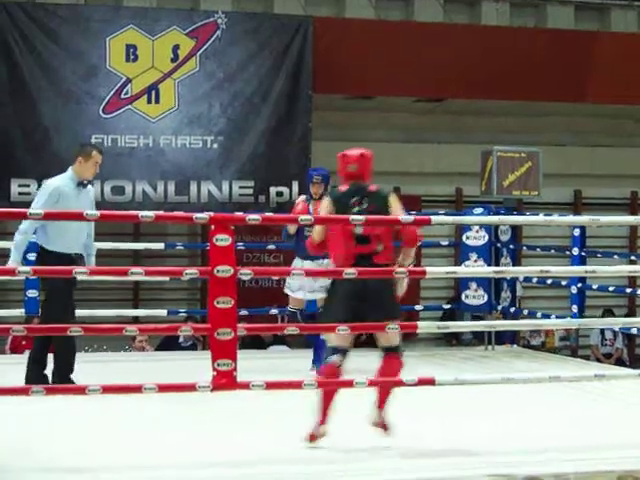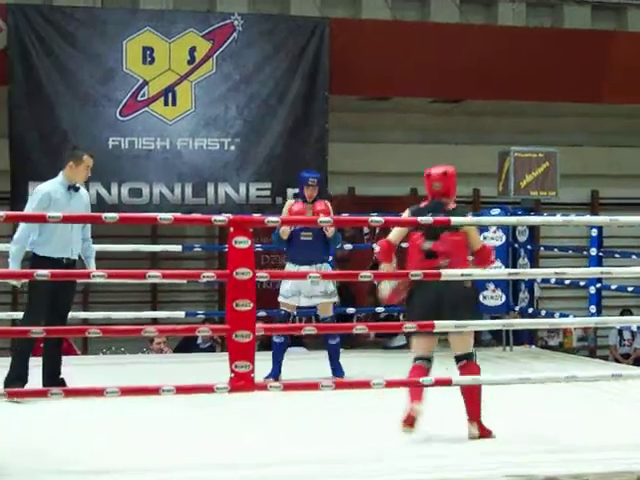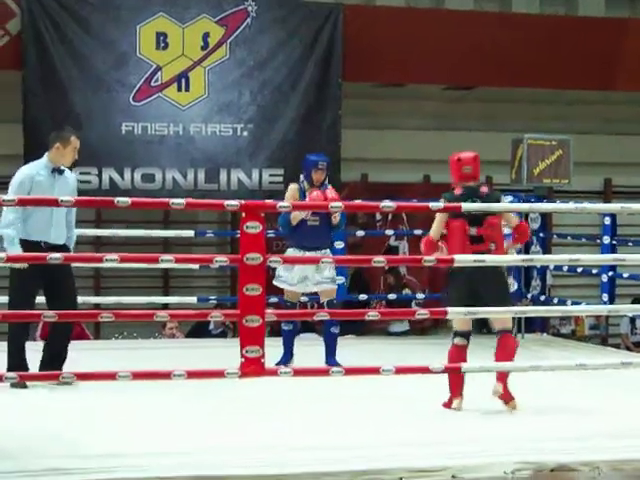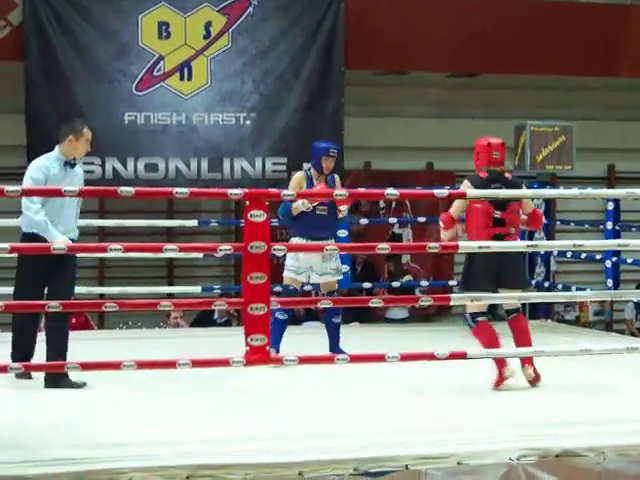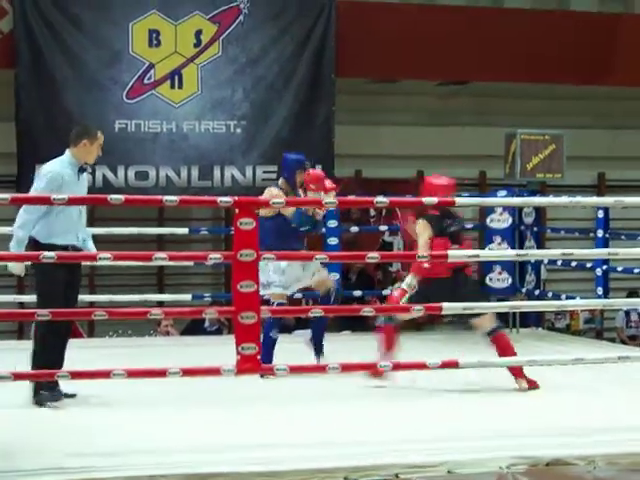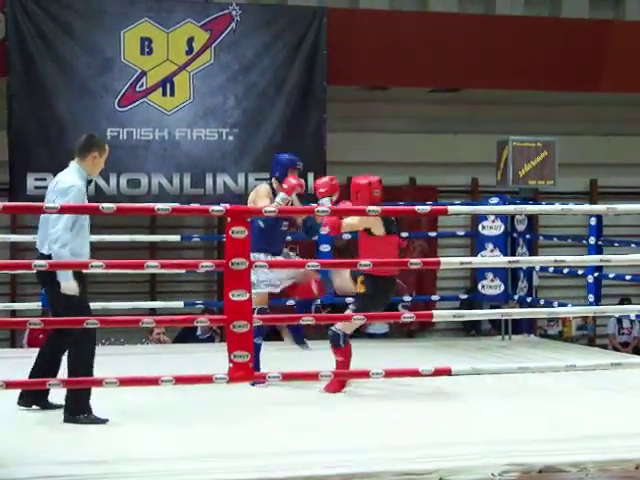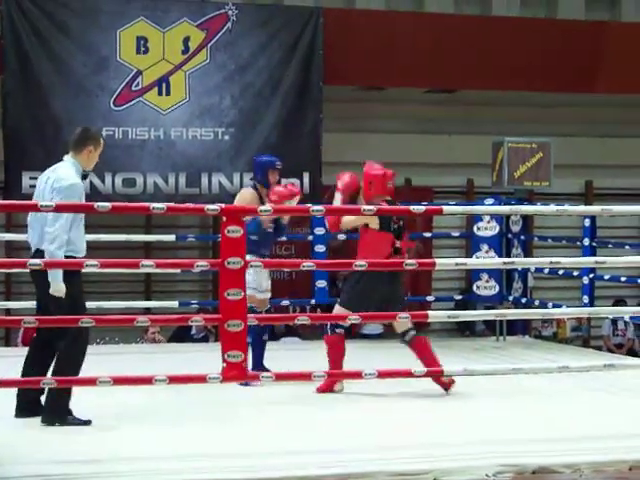
dt=0.4s
person 1, frame 1
left shoulder: (89, 191)
right shoulder: (55, 186)
right elbow: (30, 222)
left wrist: (90, 260)
right wrist: (15, 257)
left hip: (72, 260)
right hip: (52, 259)
left knee: (52, 319)
right knee: (62, 319)
left ankle: (35, 375)
right ankle: (62, 378)
person 1, frame 2
left shoulder: (83, 196)
right shoulder: (46, 191)
left elbow: (85, 235)
right elbow: (25, 229)
left wrist: (90, 264)
right wrist: (14, 265)
left hip: (68, 266)
right hip: (44, 264)
left knee: (57, 324)
right knee: (33, 321)
left ankle: (53, 379)
right ankle: (15, 381)
person 1, frame 3
left shoulder: (70, 179)
right shoulder: (28, 174)
left wrist: (69, 247)
left hip: (58, 251)
right hip: (29, 250)
left knee: (67, 307)
right knee: (21, 311)
left ankle: (51, 367)
person 1, frame 4
left shoulder: (78, 172)
right shoulder: (40, 167)
right elbow: (31, 209)
left wrist: (70, 238)
right wrist: (54, 237)
left hip: (65, 248)
right hip: (36, 245)
left knee: (61, 308)
left ankle: (56, 372)
right ankle: (21, 361)
person 1, frame 5
left shoulder: (82, 175)
right shoulder: (53, 171)
right elbow: (28, 213)
left wrist: (89, 246)
right wrist: (17, 253)
left hip: (71, 254)
right hip: (47, 252)
left knee: (65, 319)
left ankle: (49, 382)
right ankle: (41, 384)
person 1, frame 6
left shoulder: (68, 180)
right shoulder: (73, 185)
right elbow: (58, 233)
right wrist: (66, 277)
left hip: (63, 268)
right hip: (61, 269)
left knee: (64, 331)
right knee: (83, 333)
left ankle: (34, 392)
right ankle: (77, 408)
person 1, frame 7
left shoulder: (51, 174)
right shoulder: (71, 182)
left elbow: (34, 220)
right elbow: (57, 232)
right wrist: (57, 277)
left hip: (44, 262)
right hip: (61, 267)
left knee: (48, 334)
right knee: (75, 335)
left ankle: (28, 402)
right ankle: (56, 408)
person 2, frame 1
left shoulder: (332, 199)
right shoulder: (386, 198)
left elbow: (315, 244)
right elbow: (410, 236)
right wrist: (402, 272)
left hip: (346, 282)
right hip: (380, 281)
left knee: (335, 354)
right knee: (392, 352)
left ankle: (321, 422)
right ankle: (379, 410)
person 2, frame 2
left shoulder: (413, 214)
right shoulder: (461, 216)
left elbow: (384, 247)
right elbow: (485, 257)
right wrist: (467, 263)
left hip: (421, 291)
right hip: (456, 289)
left knee: (421, 359)
right knee: (466, 360)
left ankle: (415, 403)
right ankle: (475, 423)
person 2, frame 3
left shoulder: (449, 201)
right shoulder: (496, 199)
left elbow: (430, 243)
right elbow: (522, 232)
left wrist: (440, 254)
right wrist: (508, 248)
left hip: (461, 273)
right hip: (491, 272)
left knee: (460, 336)
right knee: (505, 333)
left ankle: (455, 397)
right ankle: (501, 384)
person 2, frame 4
left shoulder: (471, 183)
right shoulder: (516, 185)
left elbow: (449, 219)
right elbow: (535, 221)
left wrist: (447, 233)
left hip: (481, 254)
right hip: (509, 254)
left knee: (476, 316)
right knee: (514, 312)
left ankle: (503, 366)
right ankle: (528, 367)
person 2, frame 5
left shoulder: (424, 222)
right shoulder: (456, 220)
left elbow: (424, 261)
left wrist: (406, 287)
left hip: (436, 286)
right hip: (463, 283)
left knee: (391, 316)
right knee: (493, 329)
right ankle: (520, 378)
person 2, frame 6
left shoulder: (373, 218)
right shoulder: (372, 216)
left elbow: (335, 226)
left hip: (379, 284)
right hip: (369, 275)
left knee: (339, 332)
left ankle: (339, 380)
person 2, frame 7
left shoulder: (373, 212)
left elbow: (334, 223)
left wrist: (341, 191)
left hip: (368, 277)
right hip: (393, 278)
left knee: (335, 325)
right knee: (407, 331)
left ankle: (334, 379)
right ankle: (441, 376)
person 3, frame 1
right shoulder: (301, 201)
right elbow: (288, 236)
right wrist: (293, 224)
left hip: (325, 263)
right hip: (302, 262)
right knee: (294, 312)
left ankle: (321, 359)
right ankle: (317, 347)
person 3, frame 2
left shoulder: (326, 206)
right shoulder: (291, 205)
left elbow: (336, 242)
right elbow: (278, 240)
left wrist: (330, 230)
right wrist: (286, 228)
left hip: (319, 269)
right hip: (294, 268)
left knee: (327, 319)
right knee: (284, 318)
left ankle: (336, 367)
right ankle: (275, 371)
person 3, frame 3
left shoulder: (328, 190)
right shoulder: (294, 189)
left elbow: (337, 227)
right elbow: (283, 225)
left wrist: (336, 215)
right wrist: (300, 213)
left hip: (322, 254)
right hip: (297, 254)
left knee: (331, 305)
right knee: (289, 305)
left ankle: (331, 357)
right ankle: (287, 354)
person 3, frame 4
left shoulder: (335, 180)
right shoulder: (300, 178)
left elbow: (340, 216)
right elbow: (284, 213)
left wrist: (343, 209)
right wrist: (302, 204)
left hip: (326, 245)
right hip: (301, 243)
left knee: (331, 297)
right knee: (289, 293)
left ankle: (334, 347)
right ankle: (273, 348)
person 3, frame 5
left shoulder: (298, 191)
right shoulder: (274, 193)
left elbow: (311, 225)
right elbow: (301, 221)
left wrist: (322, 205)
right wrist: (311, 197)
left hip: (299, 254)
right hip: (276, 258)
left knee: (329, 288)
right knee: (277, 307)
left ankle: (317, 340)
right ankle: (265, 362)
person 3, frame 6
left shoulder: (290, 196)
right shoulder: (263, 191)
left elbow: (306, 225)
right elbow: (265, 222)
right wrist: (283, 197)
left hip: (279, 256)
right hip: (259, 258)
left knee: (311, 282)
right knee: (260, 312)
left ankle: (295, 329)
right ankle: (253, 369)
person 3, frame 7
left shoulder: (268, 195)
right shoulder: (248, 194)
left elbow: (277, 232)
right elbow: (252, 230)
right wrist: (272, 208)
left hip: (261, 261)
right hip: (245, 260)
left knee: (262, 312)
right knee: (249, 311)
left ankle: (257, 365)
